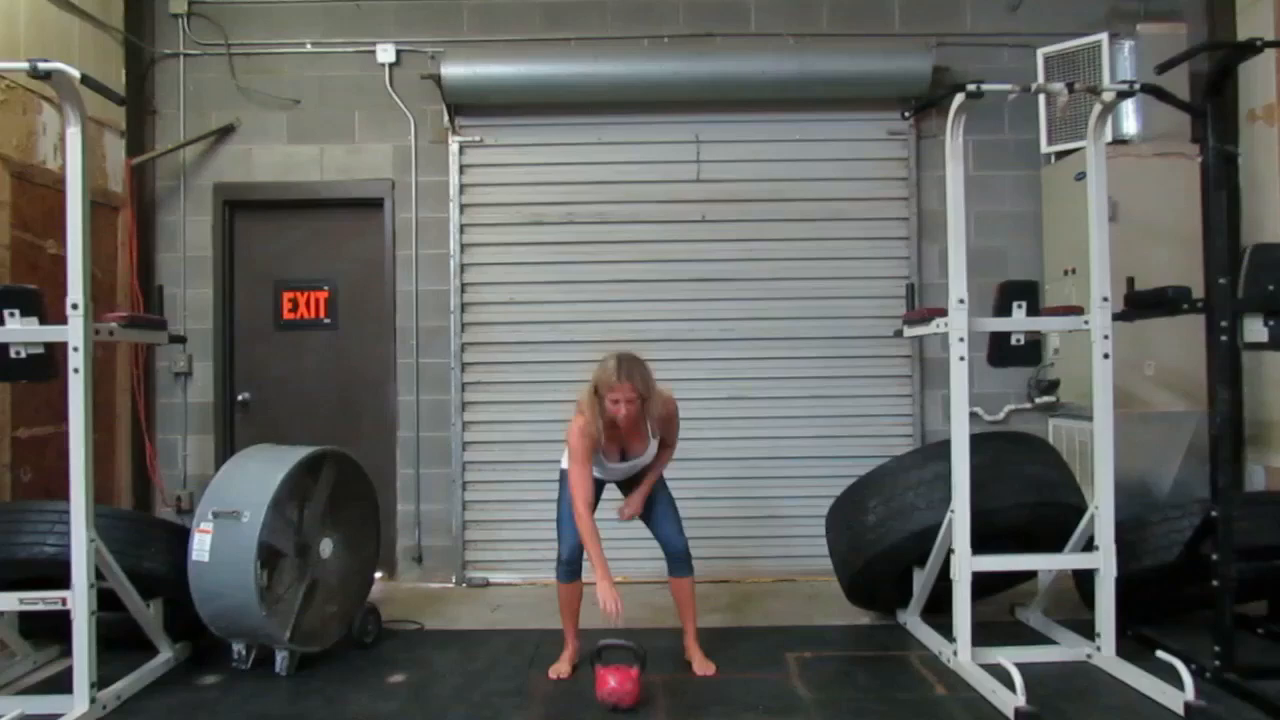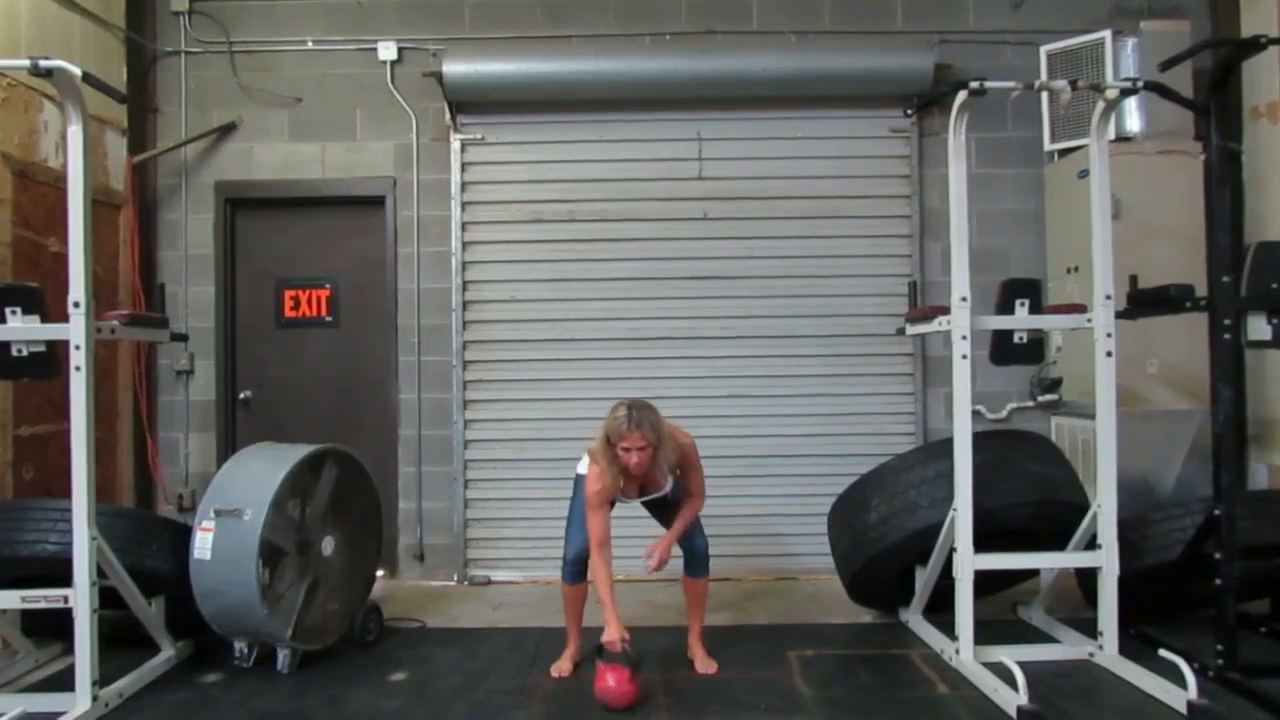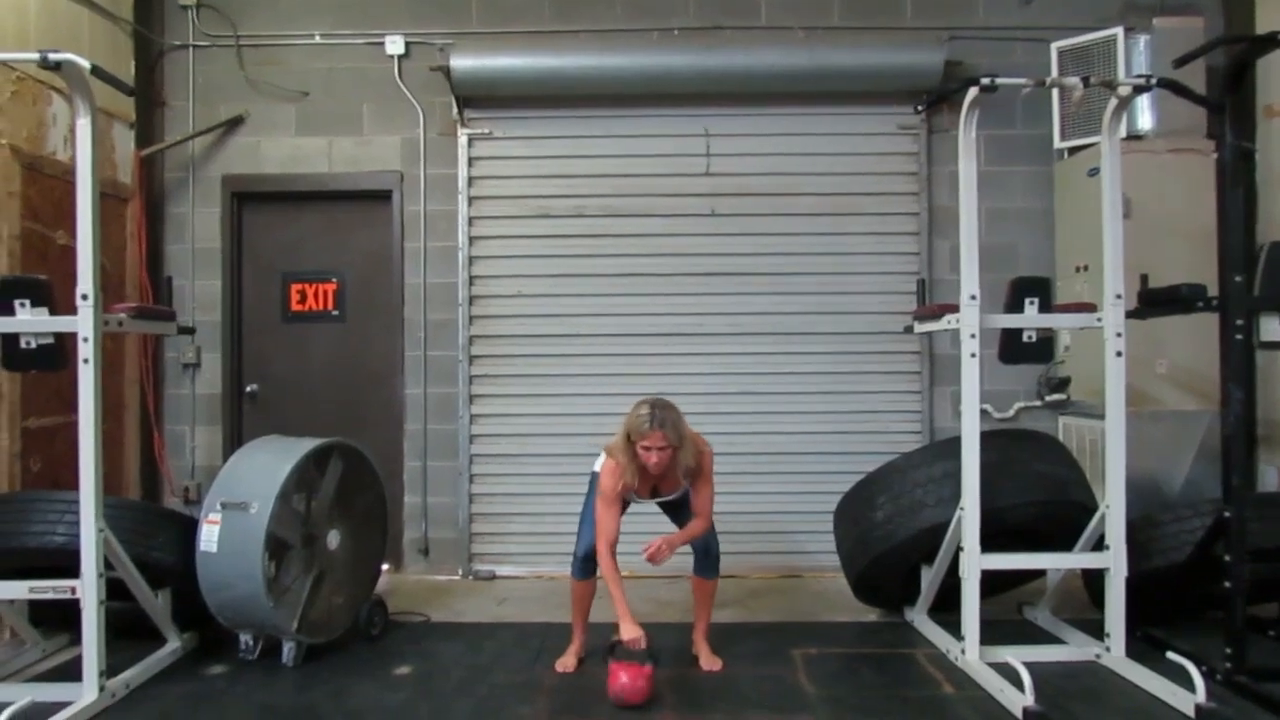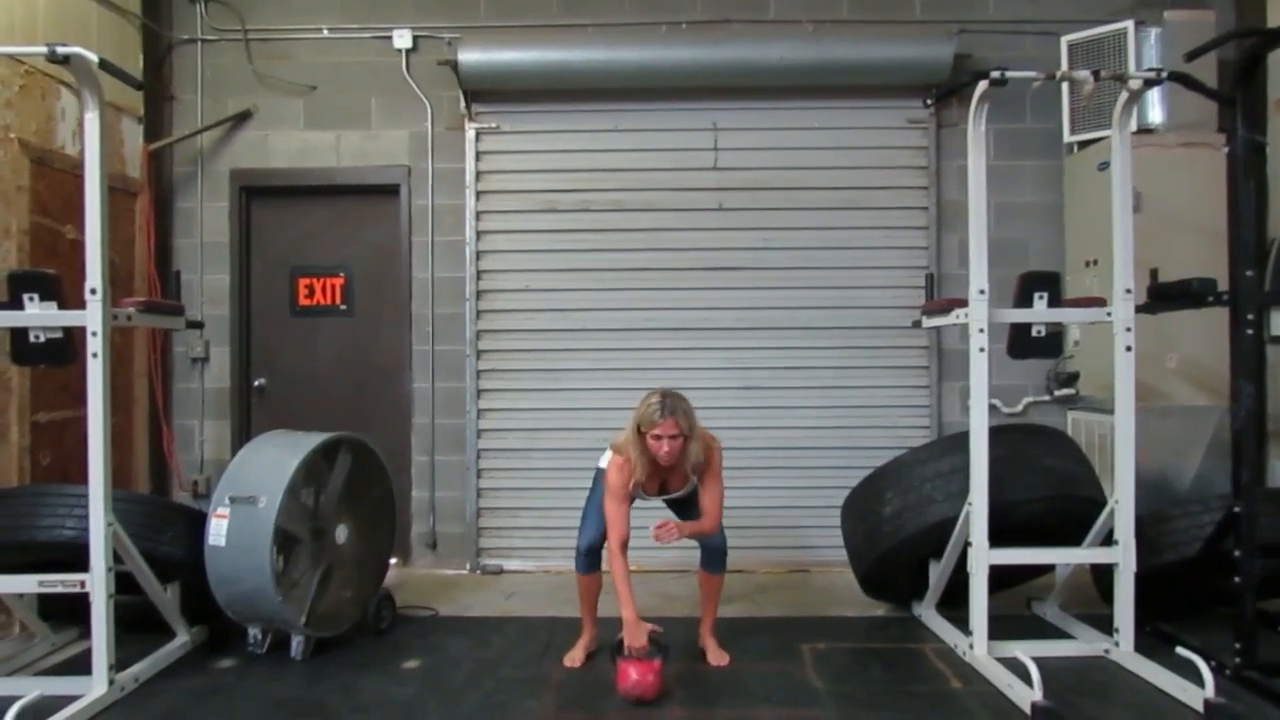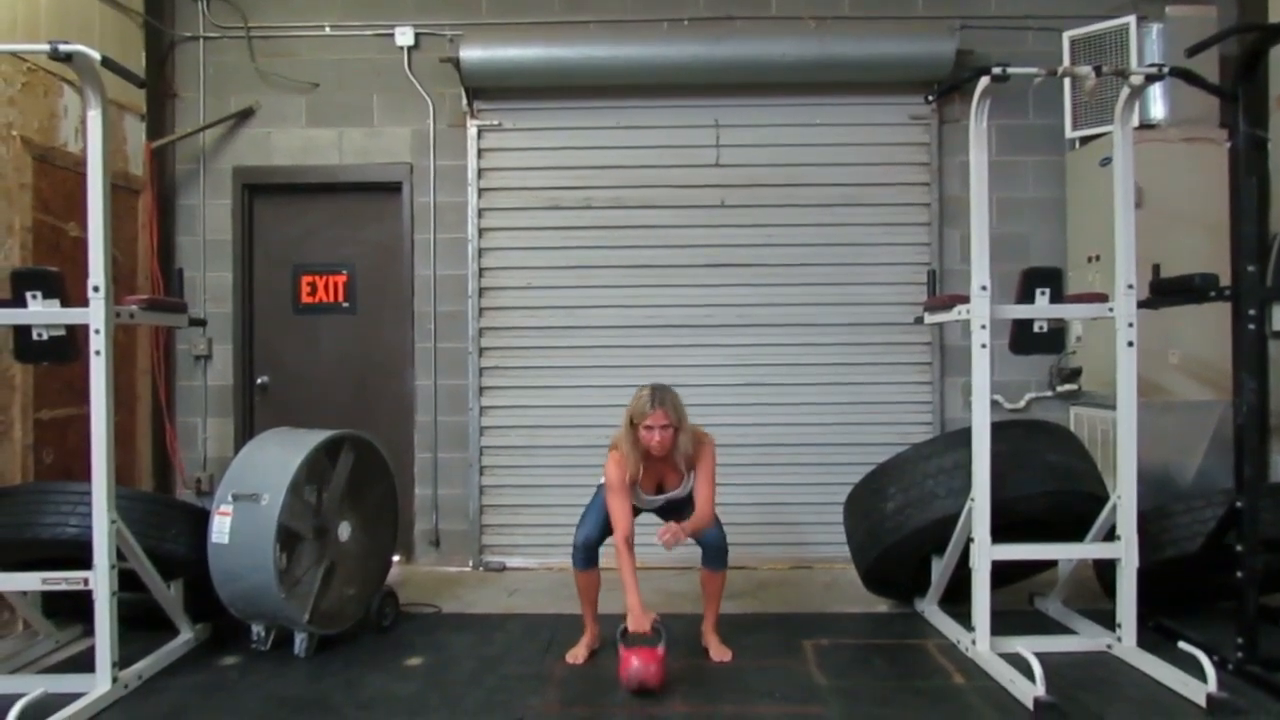
dt=0.5s
person 1, frame 1
left shoulder: (664, 408)
right shoulder: (584, 424)
left elbow: (667, 449)
right elbow: (581, 508)
left wrist: (642, 491)
right wrist: (602, 577)
left hip: (640, 471)
right hip: (588, 470)
left knee: (677, 547)
right knee: (569, 553)
left ankle: (692, 646)
right ankle: (570, 648)
person 1, frame 2
left shoulder: (681, 446)
right shoulder: (599, 471)
left elbow: (695, 496)
right elbow: (598, 550)
left wrist: (669, 540)
right wrist: (611, 621)
left hip: (662, 486)
right hip: (606, 480)
left knee: (698, 548)
right knee: (575, 555)
left ankle: (695, 644)
right ankle: (572, 647)
person 1, frame 3
left shoulder: (699, 453)
right shoulder: (615, 467)
left elbow: (703, 519)
right elbow: (605, 549)
left wrist: (674, 541)
right wrist: (626, 619)
left hip: (676, 488)
right hip: (619, 482)
left knee: (709, 550)
right knee: (585, 551)
left ankle: (700, 640)
right ankle: (577, 643)
person 1, frame 4
left shoulder: (707, 450)
right shoulder: (622, 461)
left elbow: (712, 520)
right elbow: (617, 547)
left wrist: (684, 528)
right wrist: (630, 619)
left hip: (682, 486)
right hip: (618, 475)
left knee: (716, 544)
right knee: (588, 545)
left ankle: (707, 634)
right ankle: (588, 635)
person 1, frame 5
left shoulder: (699, 445)
right shoulder: (620, 459)
left elbow: (705, 509)
right elbow: (623, 538)
left wrist: (683, 528)
right wrist: (635, 609)
left hip: (675, 499)
right hip: (622, 494)
left knee: (715, 542)
right knee: (584, 542)
left ankle: (709, 632)
right ankle: (591, 634)
